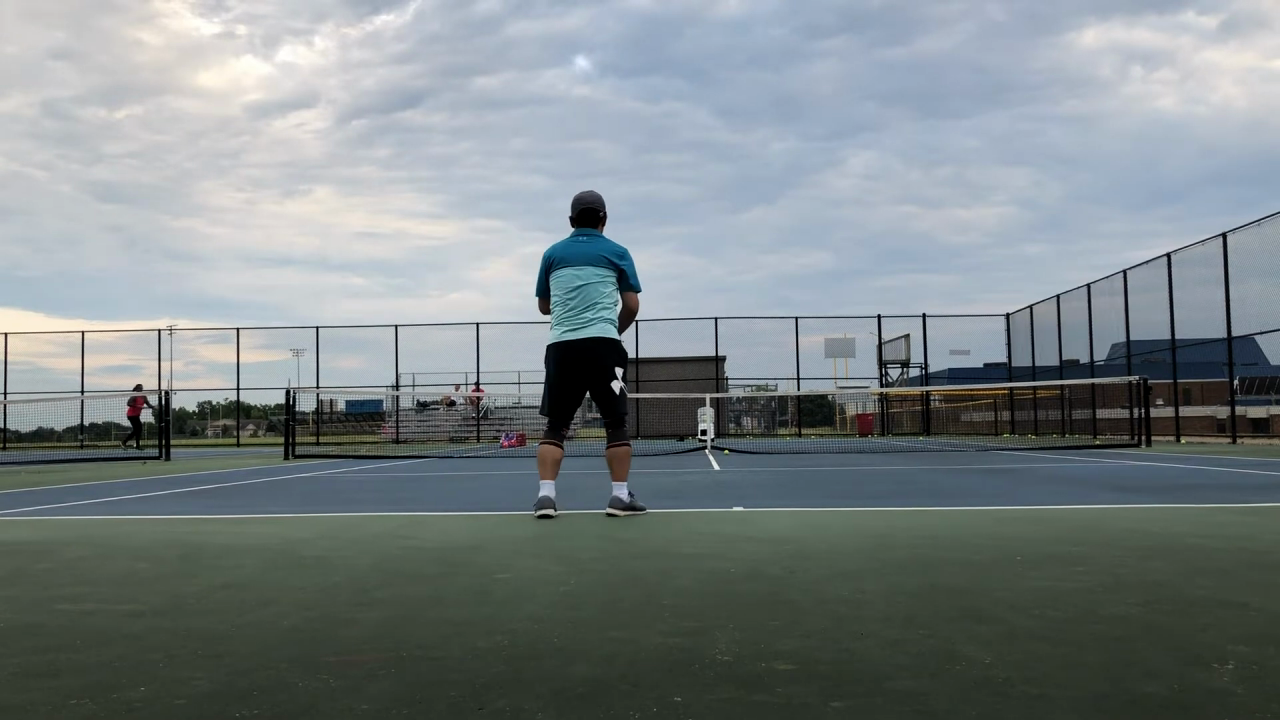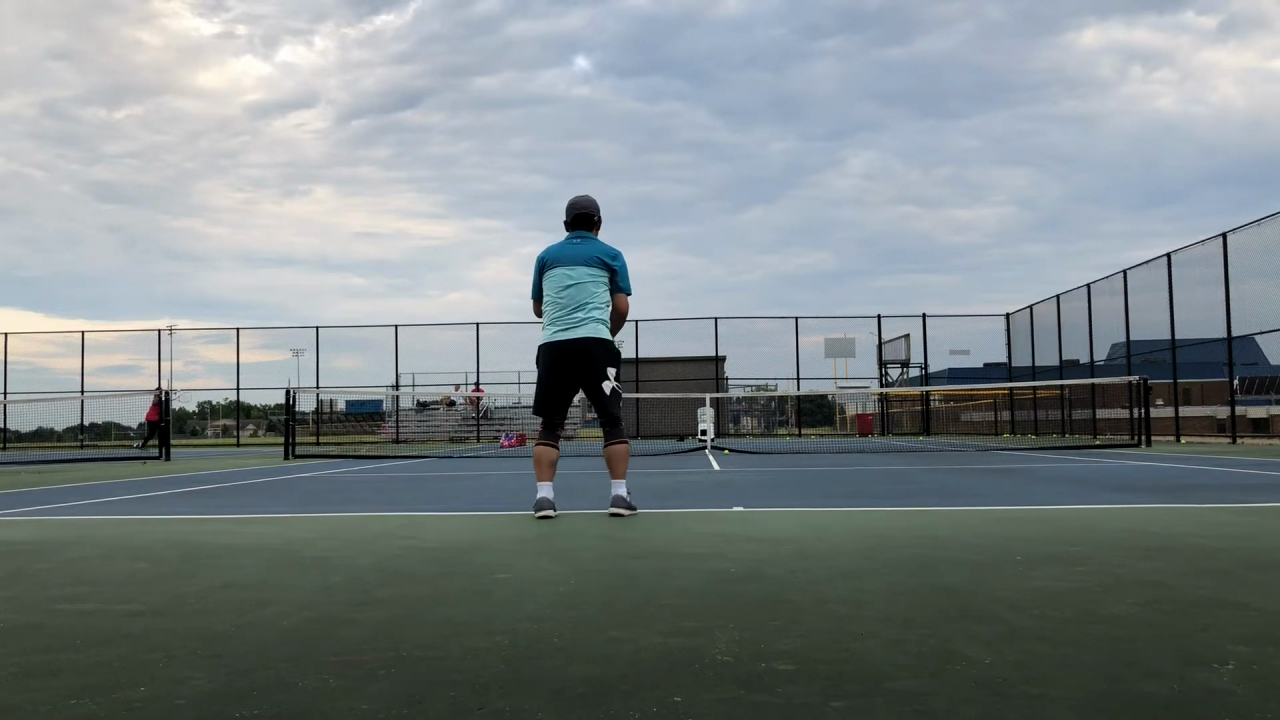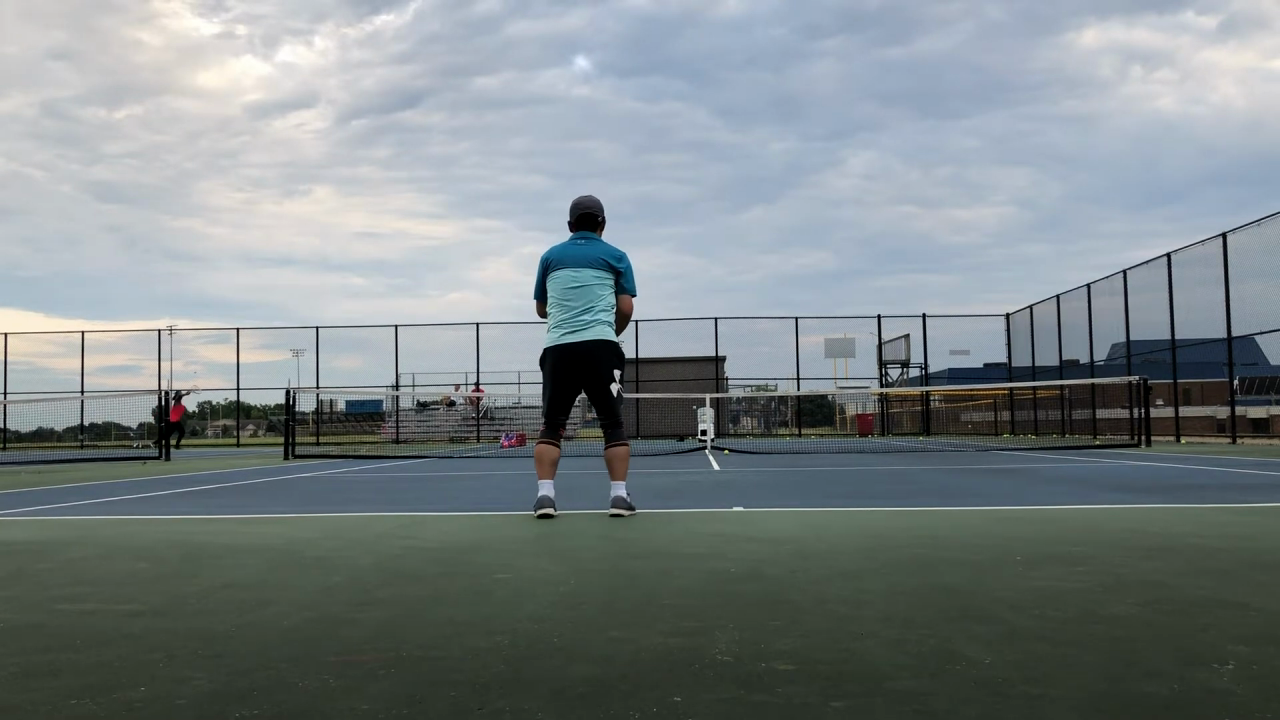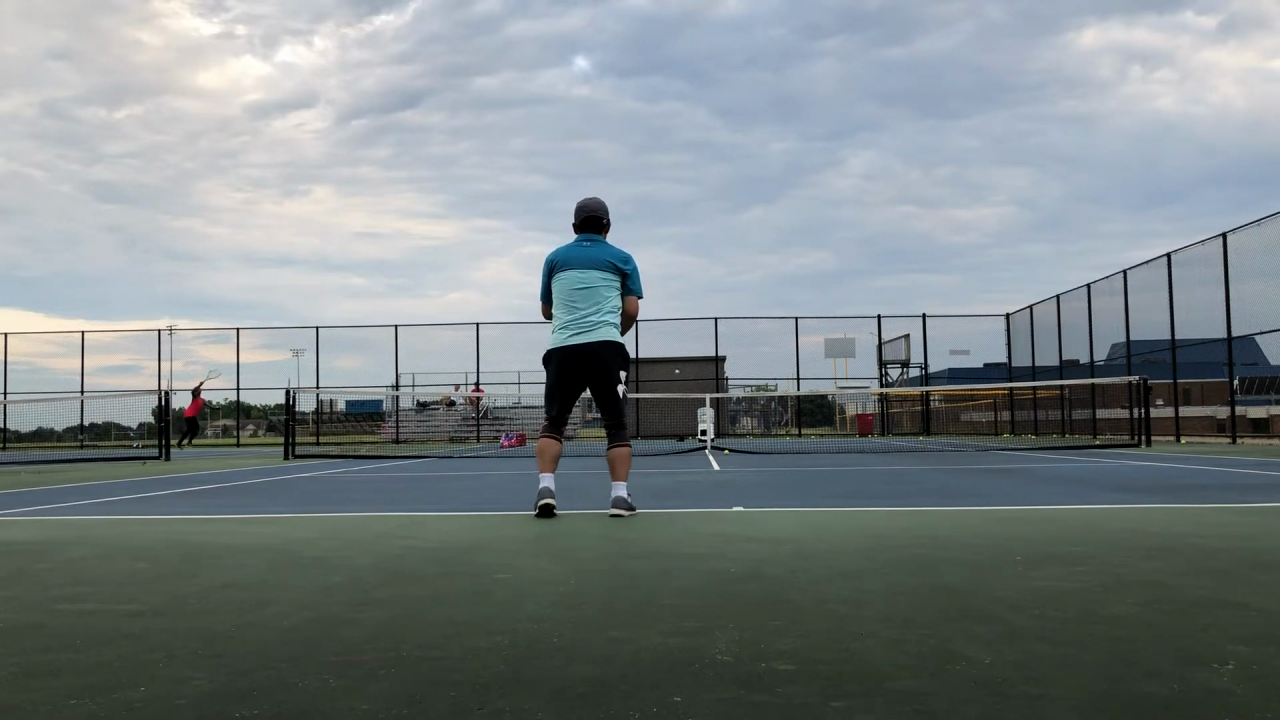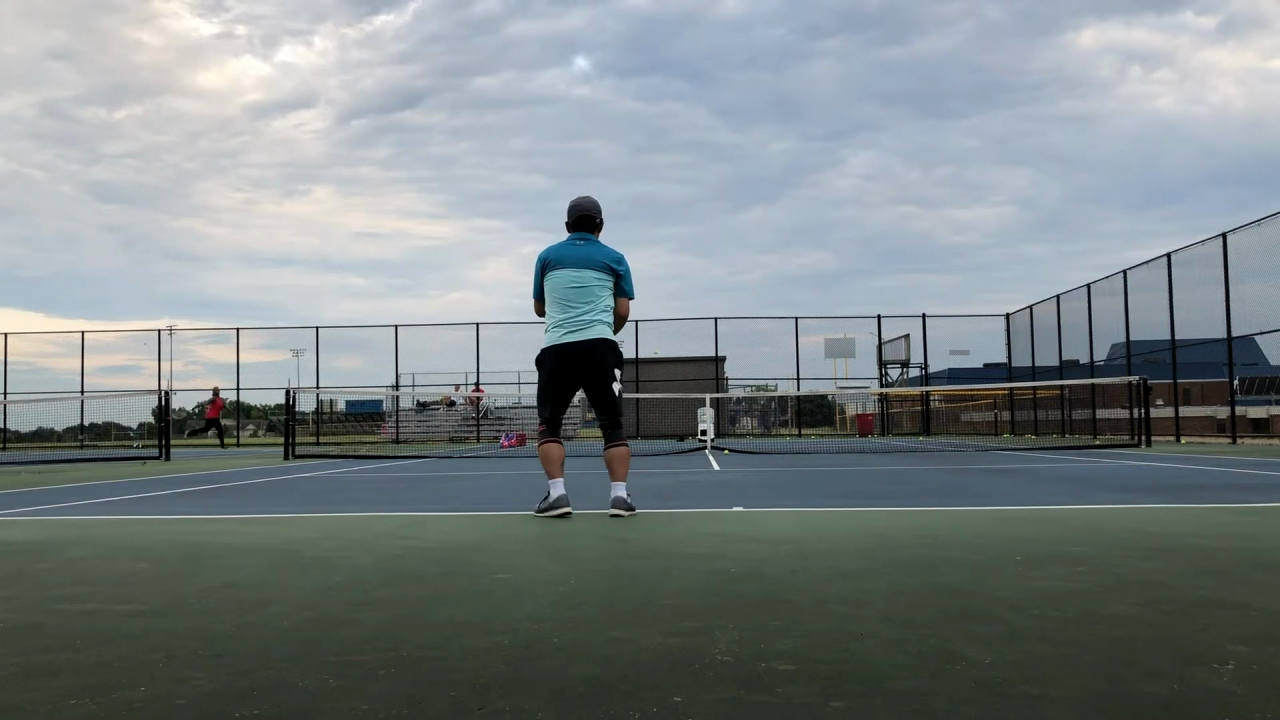
dt=0.2s
person 1, frame 1
left shoulder: (552, 254)
right shoulder: (617, 253)
left elbow: (543, 306)
right elbow: (632, 305)
left hip: (562, 346)
right hip: (602, 345)
left knee: (556, 425)
right knee: (615, 421)
left ankle: (546, 495)
right ankle: (620, 496)
person 1, frame 2
left shoulder: (546, 256)
right shoulder: (611, 255)
left elbow: (538, 309)
right elbow: (621, 308)
left hip: (553, 346)
right hip: (595, 345)
left knee: (550, 425)
right knee: (612, 421)
left ankle: (544, 497)
right ankle: (620, 495)
person 1, frame 3
left shoulder: (550, 256)
right shoulder: (616, 257)
left elbow: (541, 310)
right elbow: (625, 309)
left hip: (558, 349)
right hip: (600, 347)
left knee: (551, 426)
right knee: (612, 423)
left ankle: (545, 495)
right ankle: (619, 495)
person 1, frame 4
left shoulder: (555, 258)
right shoulder: (622, 259)
left elbow: (547, 311)
right elbow: (631, 310)
left hip: (563, 350)
right hip: (606, 348)
left knee: (553, 422)
right knee: (615, 424)
left ankle: (545, 488)
right ankle: (620, 496)
person 1, frame 5
left shoulder: (547, 256)
right shoulder: (615, 259)
left elbow: (539, 309)
right elbow: (622, 312)
left hip: (557, 348)
right hip: (600, 347)
left knee: (549, 423)
right knee: (613, 425)
left ankle: (557, 494)
right ankle: (619, 496)
